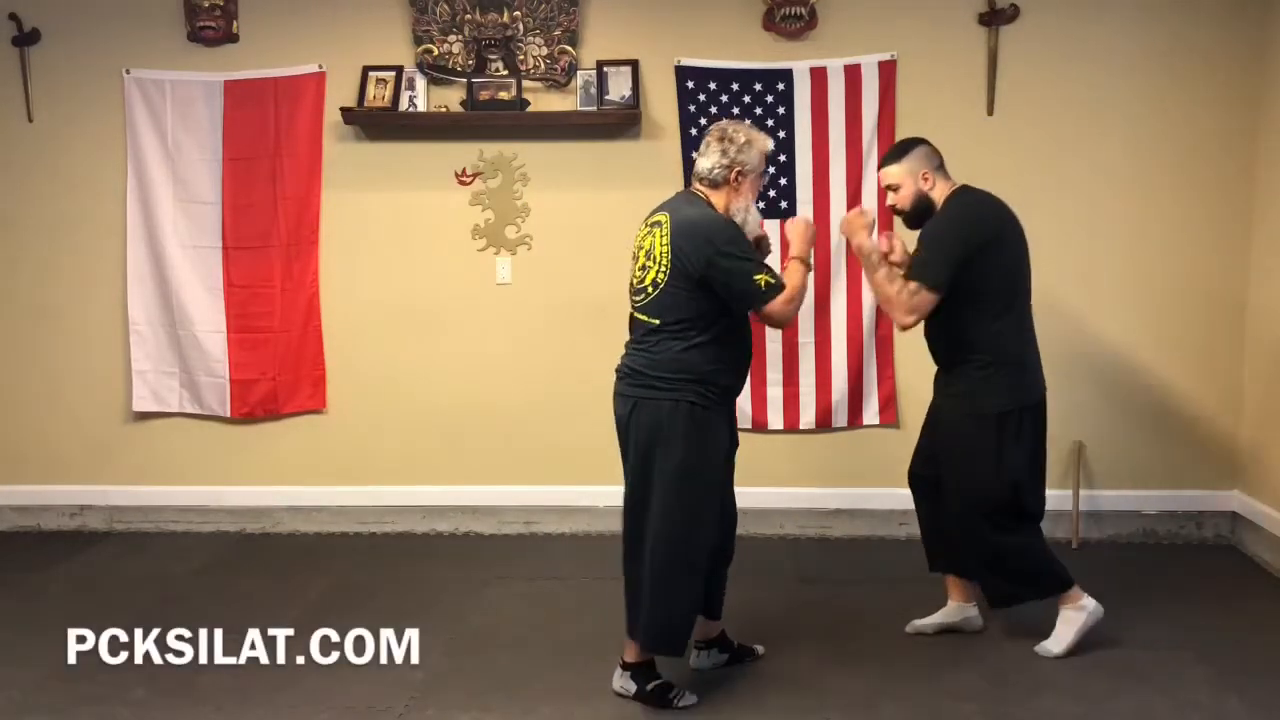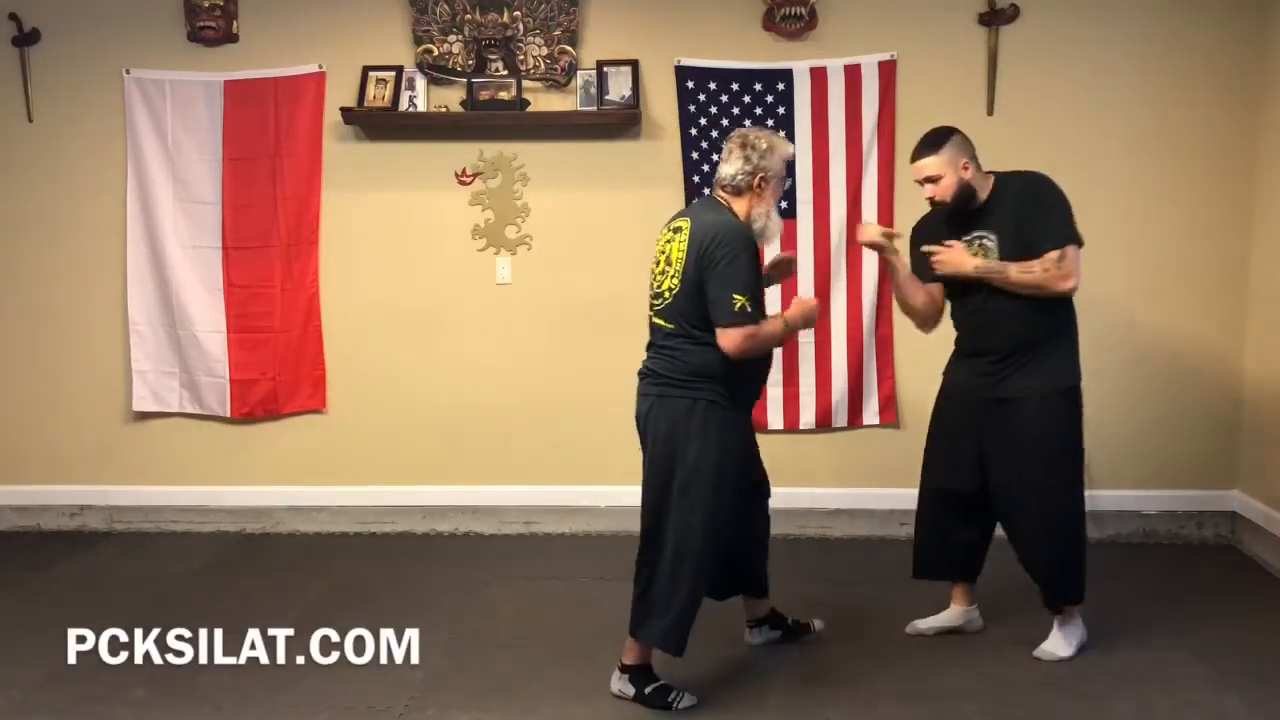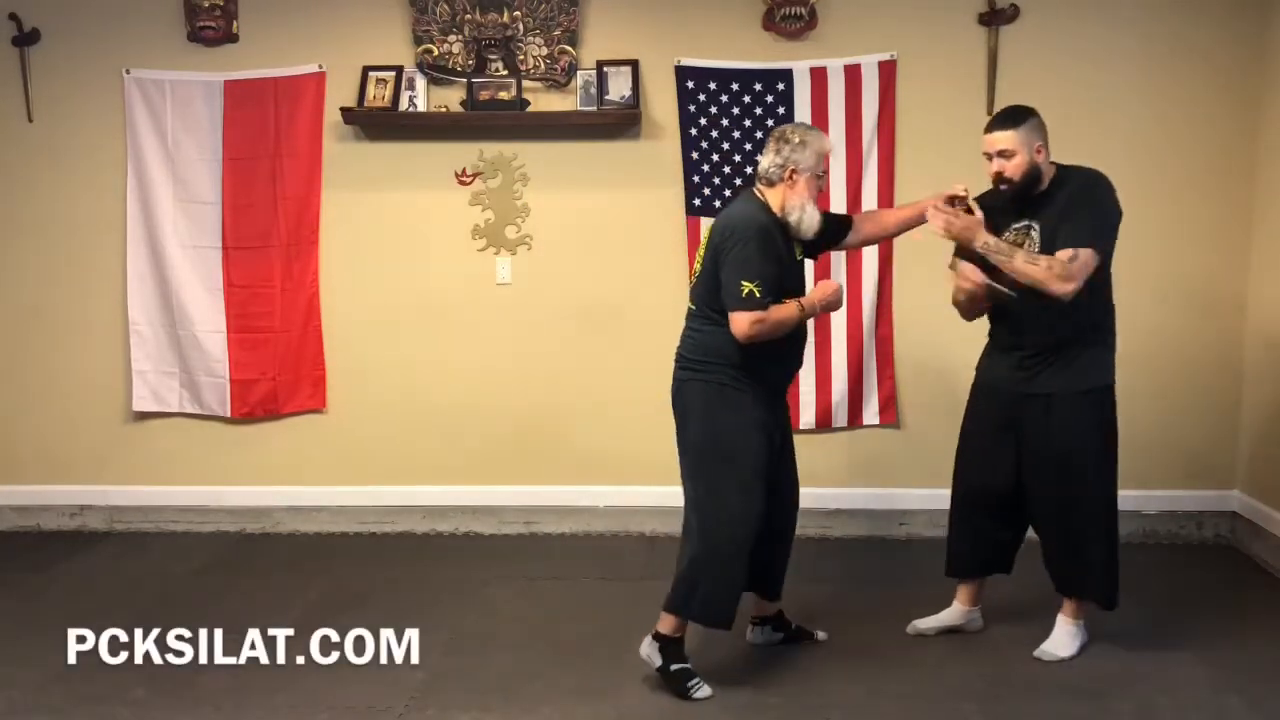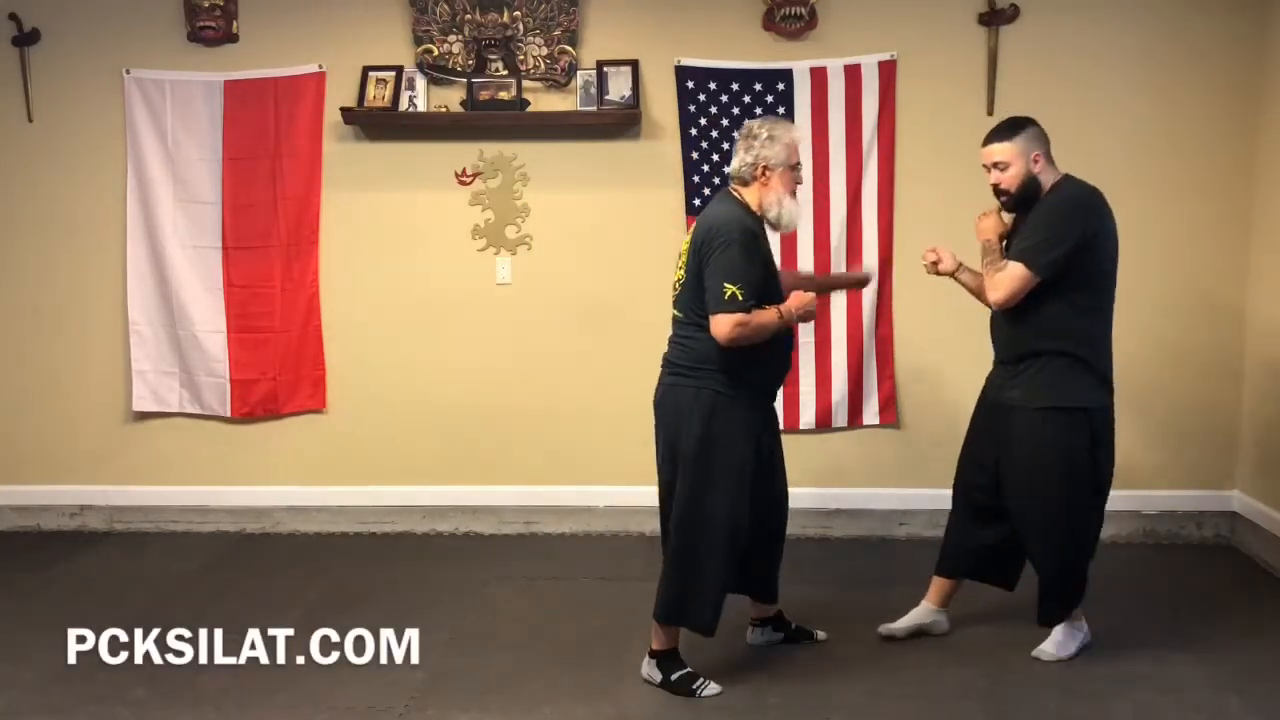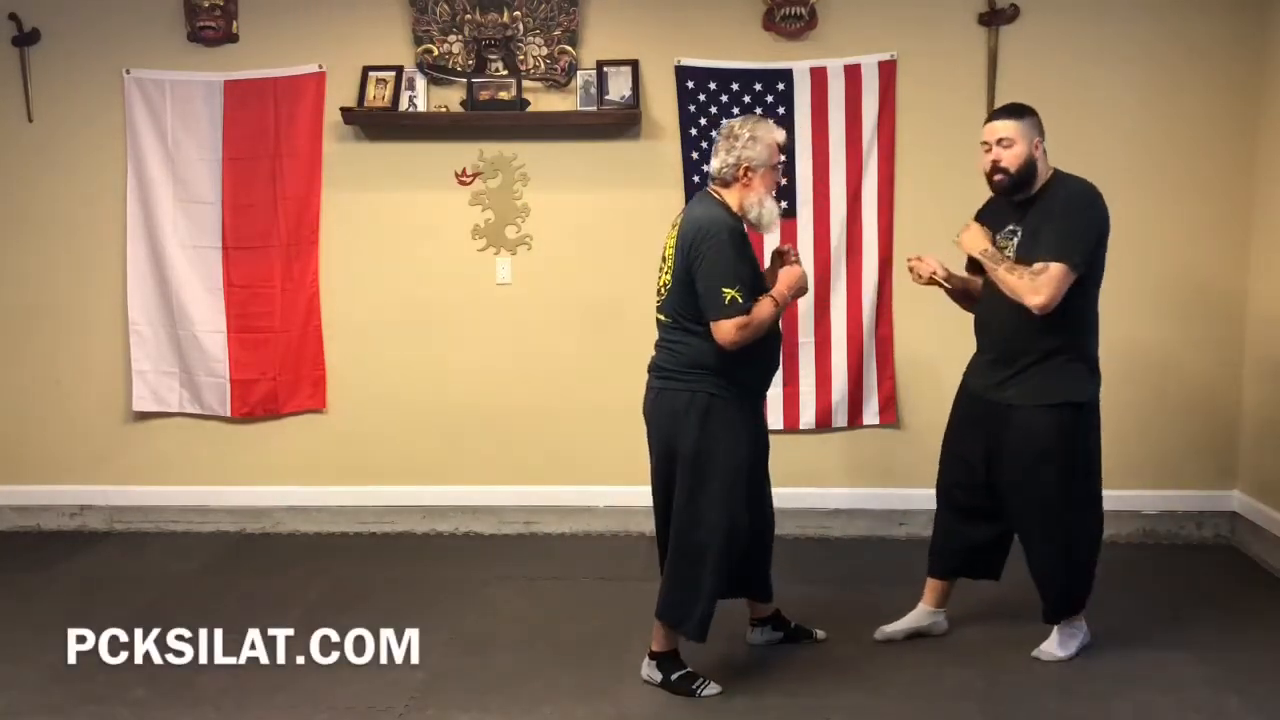
dt=0.5s
person 1, frame 1
left shoulder: (671, 214)
right shoulder: (713, 230)
right elbow: (781, 309)
left wrist: (750, 259)
right wrist: (798, 252)
left hip: (662, 395)
right hip: (672, 405)
left knee: (709, 521)
right knee: (668, 529)
left ankle: (709, 640)
right ankle: (635, 665)
person 1, frame 2
left shoulder: (692, 219)
right shoulder: (730, 237)
right elbow: (736, 340)
left wrist: (764, 277)
right wrist: (792, 320)
left hip: (688, 398)
right hip: (694, 407)
left knee: (746, 502)
right knee: (681, 530)
left ankle: (763, 618)
right ankle: (633, 667)
person 1, frame 3
left shoulder: (785, 224)
right shoulder: (746, 226)
left elbow: (862, 226)
right elbow: (747, 326)
left wrist: (931, 208)
right wrist: (813, 303)
left hip: (757, 392)
right hip: (718, 392)
left knee: (775, 504)
right knee: (725, 516)
left ankle: (767, 618)
right ankle: (665, 639)
person 1, frame 4
left shoulder: (745, 220)
right shoulder: (731, 228)
left elbow: (769, 280)
right elbow: (728, 327)
left wrist: (835, 280)
right wrist: (792, 311)
left hip: (740, 397)
right hip: (706, 400)
left knee: (765, 507)
right knee: (703, 523)
left ankle: (767, 619)
right ankle: (662, 654)
person 1, frame 5
left shoulder: (711, 214)
right shoulder: (716, 229)
right elbow: (732, 331)
left wrist: (767, 278)
right wrist: (783, 293)
left hip: (719, 397)
right hip: (698, 401)
left knee: (749, 510)
right knee: (700, 523)
left ankle: (764, 618)
right ankle: (662, 655)
person 2, frame 1
left shoulder: (957, 218)
right shoulder: (967, 214)
left elbow: (906, 313)
left wrist: (865, 252)
right wrist: (898, 261)
left hip: (991, 393)
right hip: (969, 386)
left knee: (988, 510)
right knee: (932, 483)
left ankle: (1075, 602)
right ankle: (961, 604)
person 2, frame 2
left shoulder: (1033, 194)
right shoulder: (934, 228)
left elbow: (1064, 277)
right elbow: (924, 316)
left wrist: (977, 266)
right wrist: (890, 254)
left hip: (1040, 382)
right hip: (969, 380)
left knee: (1043, 504)
right knee: (949, 493)
left ankle: (1068, 616)
right ankle: (962, 606)
person 2, frame 3
left shoulder: (1088, 192)
right shoulder: (987, 206)
left elbow: (1065, 281)
right elbow: (971, 306)
left wrist: (982, 240)
right wrist: (965, 282)
left hip: (1074, 381)
right hip: (1001, 374)
left knee: (1071, 500)
right knee: (979, 490)
left ankle: (1072, 617)
right ankle: (965, 606)
person 2, frame 4
left shoulder: (1072, 205)
right shoulder: (1035, 212)
left elbow: (1001, 292)
left wrist: (991, 242)
right wrist: (956, 270)
left hip: (1061, 397)
right hip: (1012, 386)
left knee: (1052, 515)
right knee: (976, 498)
left ankle: (1070, 620)
right ankle: (933, 608)
person 2, frame 5
left shoulder: (1076, 201)
right shoulder: (994, 210)
left elbow: (1040, 294)
left wrist: (984, 251)
right wrist: (947, 280)
left hip: (1052, 392)
right hip: (986, 383)
left knee: (1053, 512)
right knee: (960, 495)
left ankle: (1070, 621)
right ankle: (932, 609)
